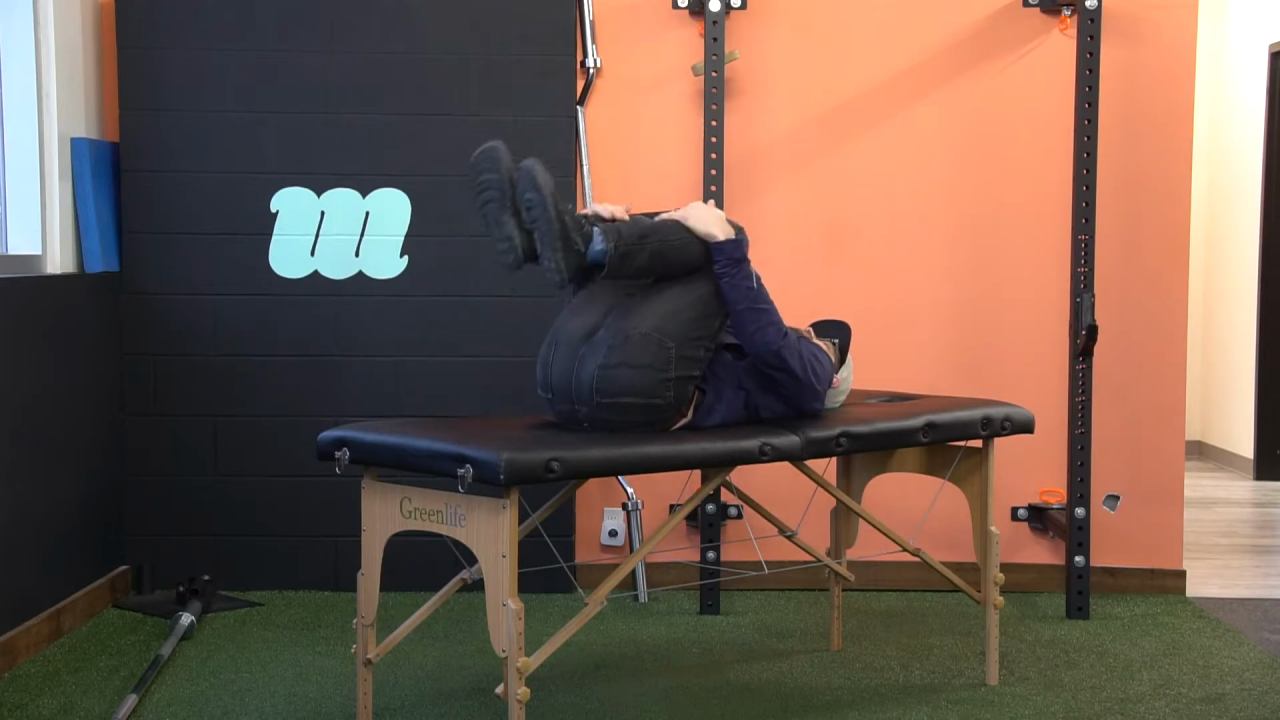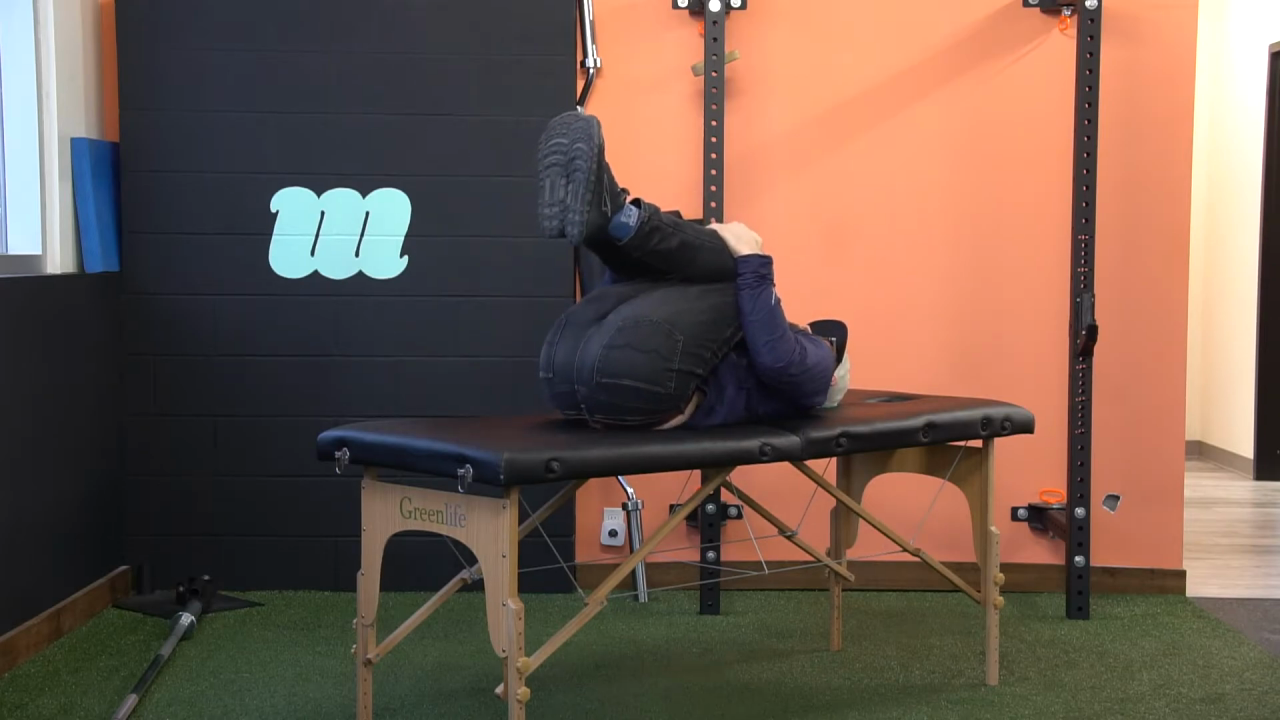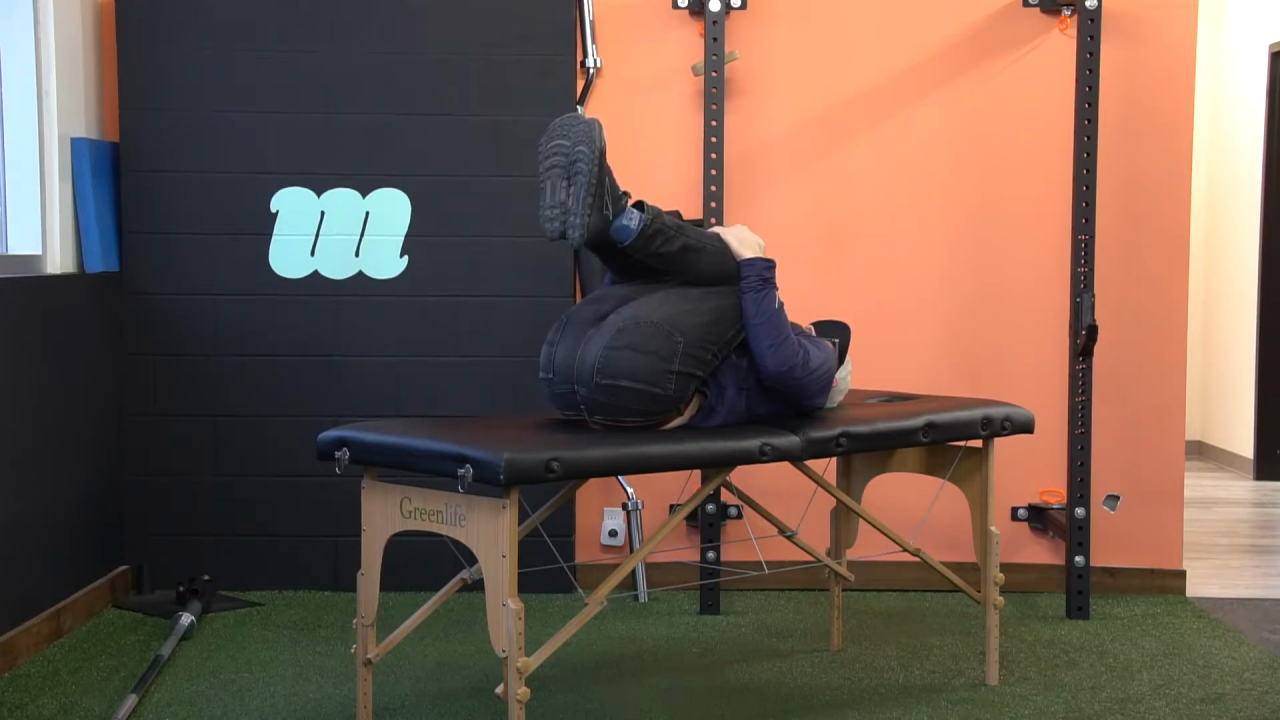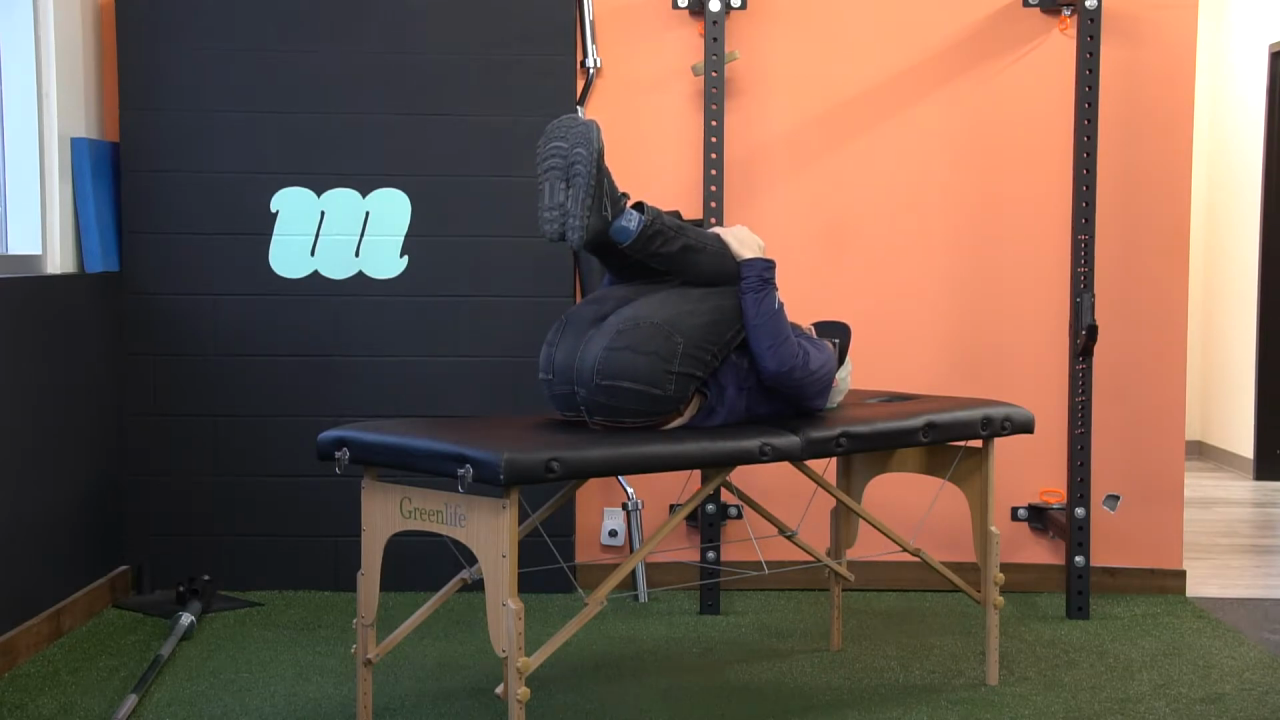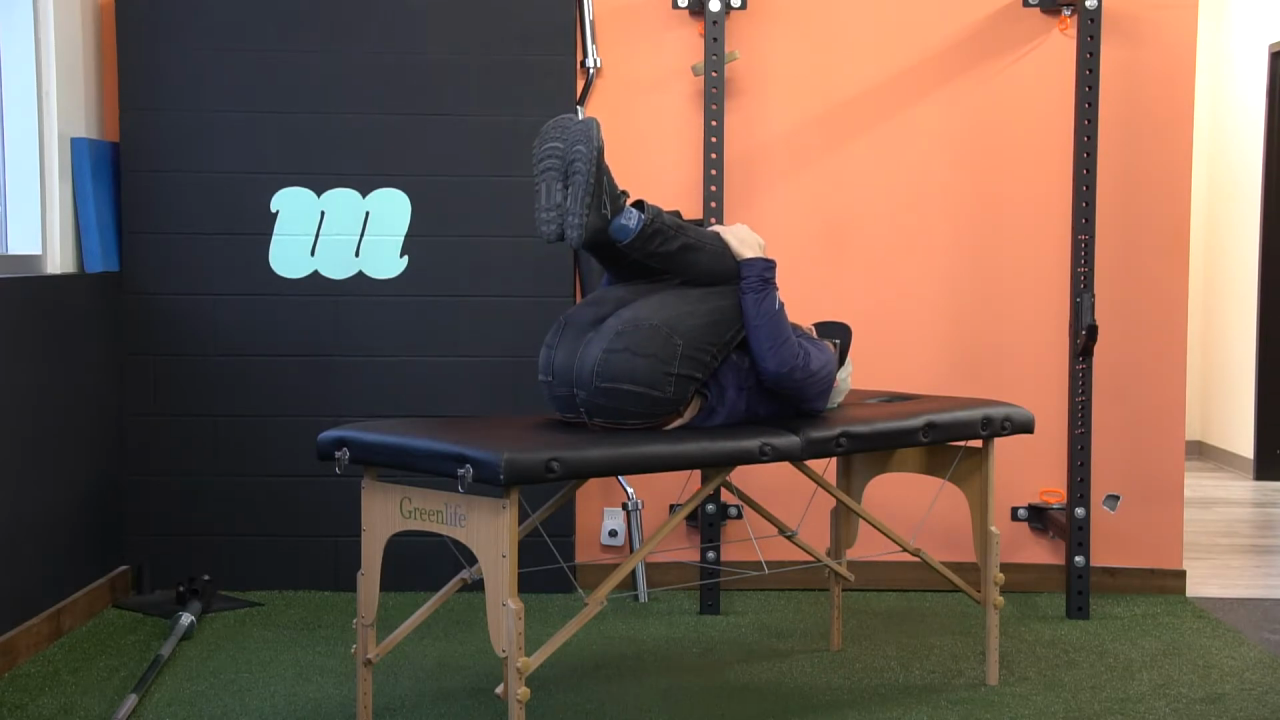
dt=1s
person 1, frame 1
left shoulder: (807, 378)
right shoulder: (728, 344)
left elbow: (767, 339)
left wrist: (723, 240)
right wrist: (604, 233)
left hip: (636, 386)
left knee: (723, 248)
left ankle: (578, 240)
right ankle: (554, 238)
person 1, frame 2
left shoulder: (813, 364)
right shoulder: (735, 348)
left elbow: (776, 359)
left wrist: (751, 262)
left hip: (640, 379)
left knee: (739, 266)
left ankle: (609, 212)
right ankle: (603, 213)
person 1, frame 3
left shoulder: (815, 364)
right shoulder: (738, 351)
left elbow: (779, 363)
left wrist: (754, 264)
left knee: (740, 269)
left ankle: (613, 216)
right ankle: (605, 214)
person 1, frame 4
left shoulder: (815, 365)
right shoulder: (737, 348)
left elbow: (779, 364)
left wrist: (754, 265)
left knee: (741, 270)
left ankle: (611, 215)
right ankle: (601, 214)
person 1, frame 5
left shoulder: (816, 366)
right shoulder: (739, 345)
left elbow: (780, 365)
left wrist: (755, 264)
left hip: (640, 383)
left knee: (739, 269)
left ankle: (609, 213)
